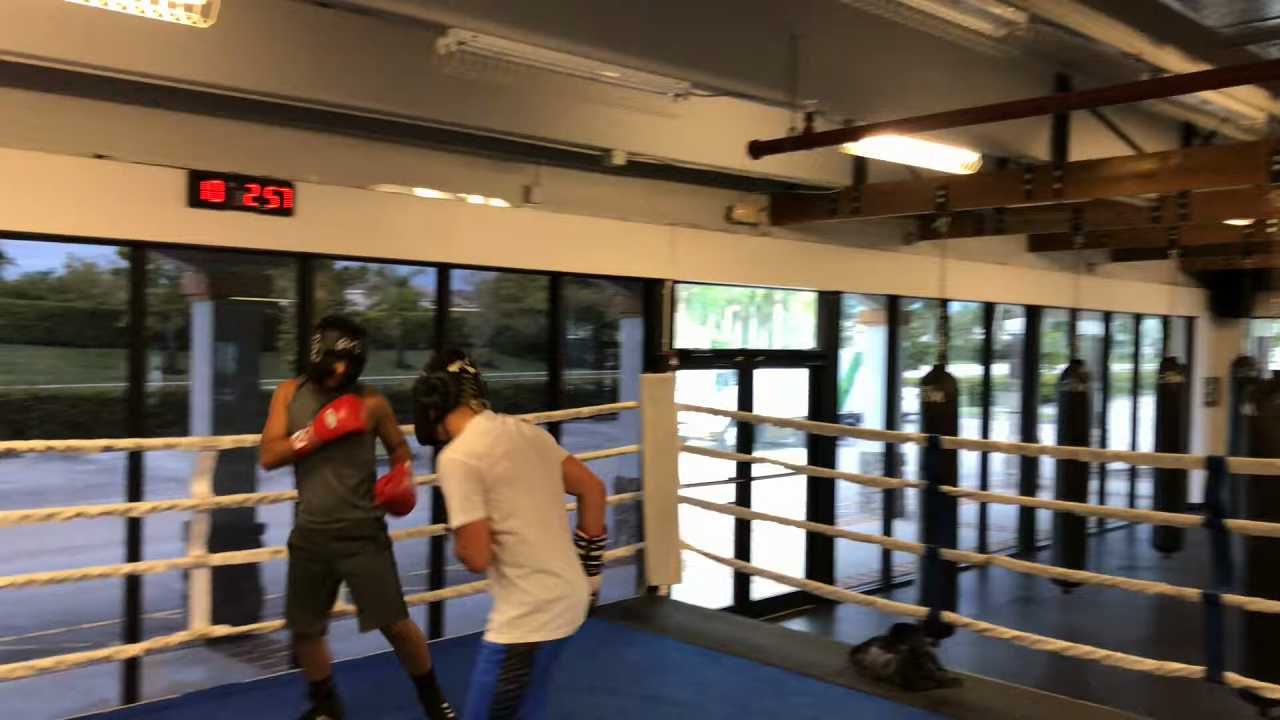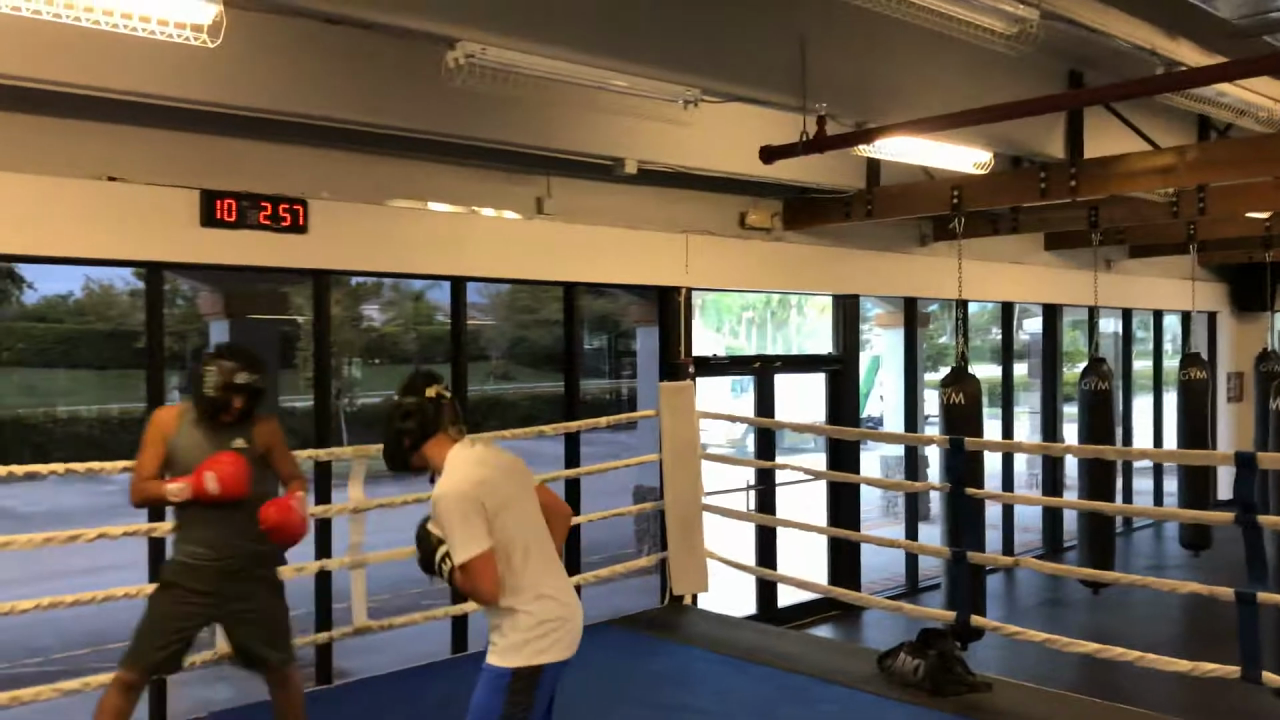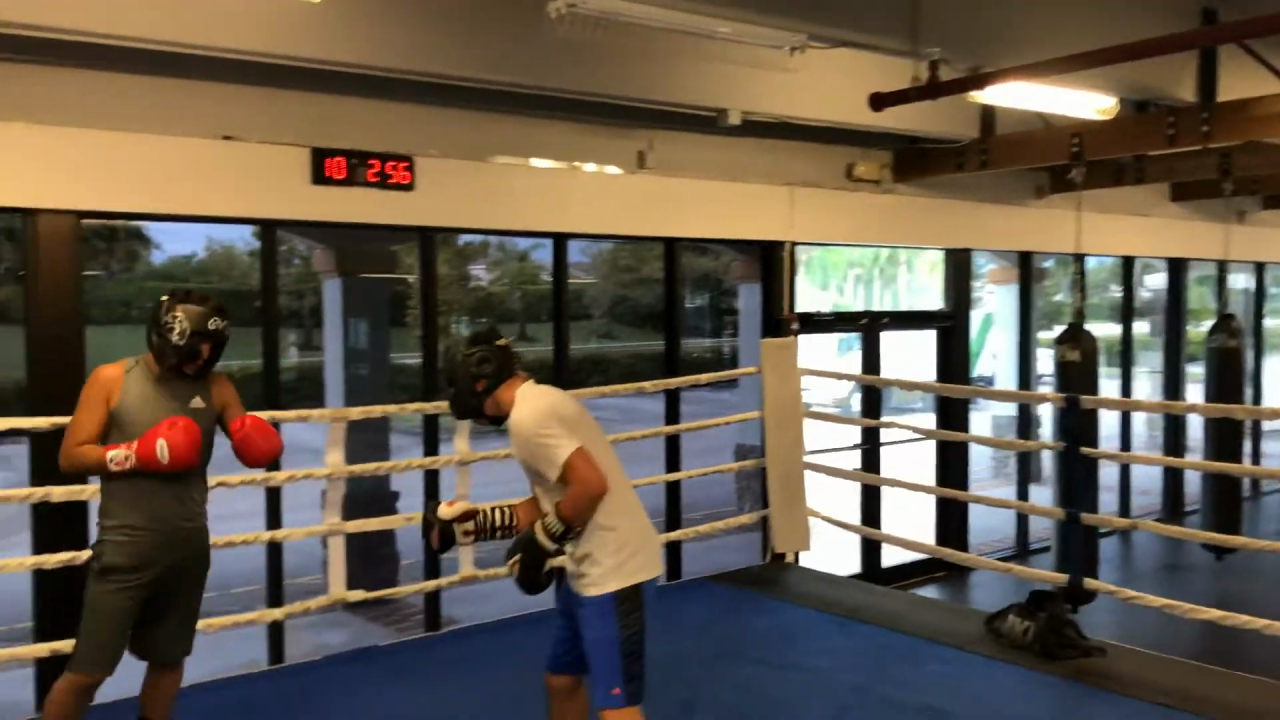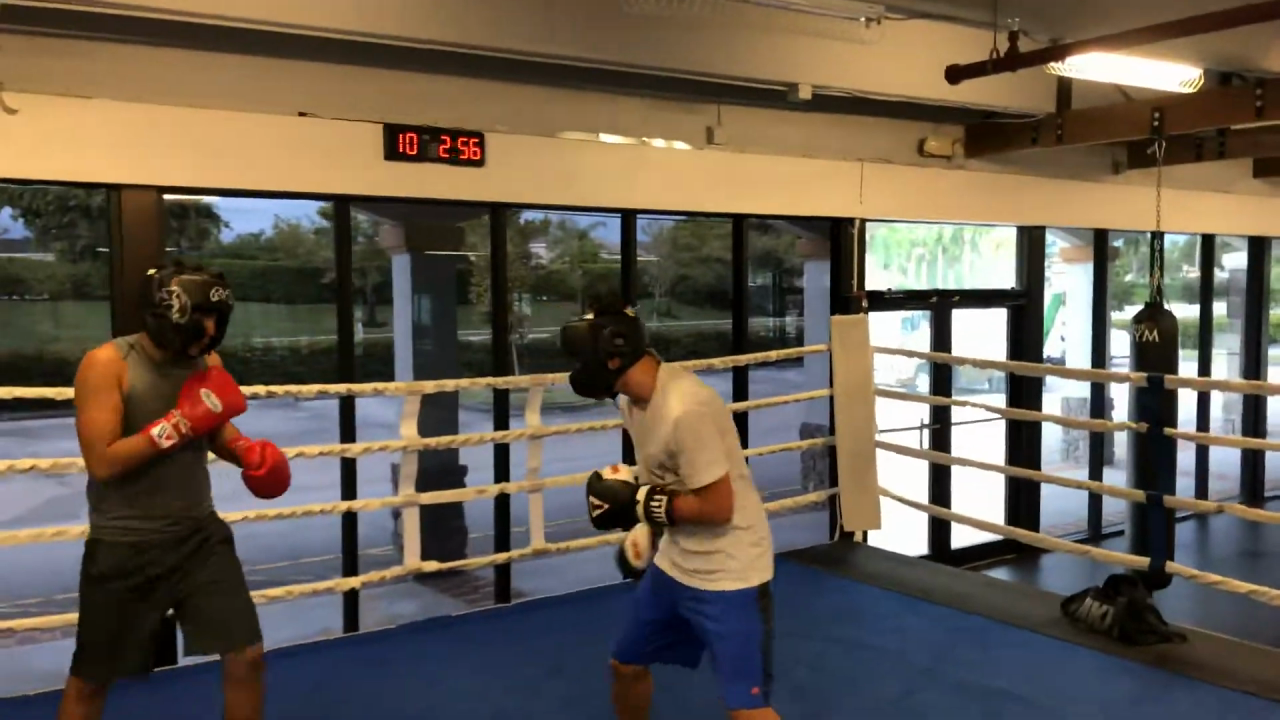
dt=0.5s
person 1, frame 1
left shoulder: (372, 401)
right shoulder: (289, 395)
left elbow: (400, 453)
right elbow: (268, 456)
left wrist: (401, 482)
right wrist: (318, 430)
left hip: (362, 531)
right hip: (310, 534)
left knee: (396, 624)
right knee: (304, 629)
person 1, frame 2
left shoulder: (263, 428)
right shoulder: (168, 421)
left elbow: (295, 481)
right elbow: (139, 492)
left wrist: (293, 508)
right wrist: (193, 485)
left hip: (251, 570)
right hip: (190, 571)
left knee: (281, 670)
right knee: (131, 676)
person 1, frame 3
left shoulder: (216, 387)
right shoulder: (111, 380)
left elbow: (256, 448)
right elbow: (70, 457)
left wrist: (260, 443)
right wrist: (137, 453)
left hip: (187, 547)
right hip: (126, 549)
left knee: (166, 660)
right knee: (85, 674)
person 1, frame 4
left shoulder: (209, 364)
right shoulder: (106, 364)
right elbow: (103, 463)
left wrist: (249, 452)
right wrist: (182, 421)
left hip: (199, 536)
right hip: (125, 547)
left knee: (247, 657)
right knee: (91, 679)
person 2, frame 1
left shoulder: (457, 458)
right shoulder: (526, 433)
left elbow: (476, 556)
right elbow: (593, 490)
left wrist: (462, 531)
right wrist: (587, 567)
left hip: (529, 614)
right hip: (565, 598)
person 2, frame 2
left shoulder: (453, 489)
right shoulder: (495, 456)
left elbow: (484, 588)
right elbow: (560, 512)
left wrist: (439, 558)
left hip: (530, 637)
right hip: (555, 618)
person 2, frame 3
left shoulder: (529, 417)
right shoulder: (539, 405)
left elbow: (593, 484)
right elbow: (544, 505)
left wrist: (542, 541)
right wrist: (477, 523)
left hip: (614, 568)
right hip: (588, 567)
right knee: (562, 678)
person 2, frame 4
left shoulder: (685, 409)
right shoulder: (634, 399)
left elbow: (717, 507)
left wrist: (636, 503)
right wrist: (644, 523)
left hip: (729, 572)
right hip: (674, 564)
right knee: (627, 665)
